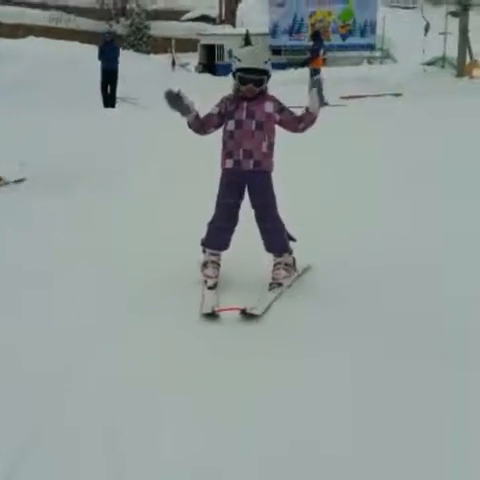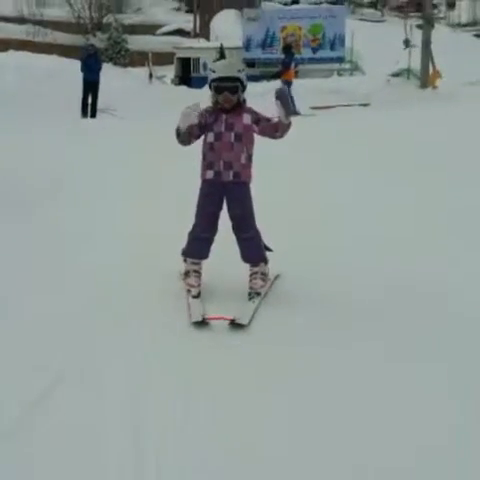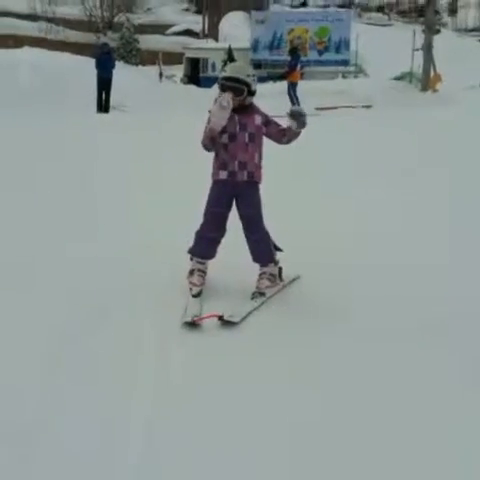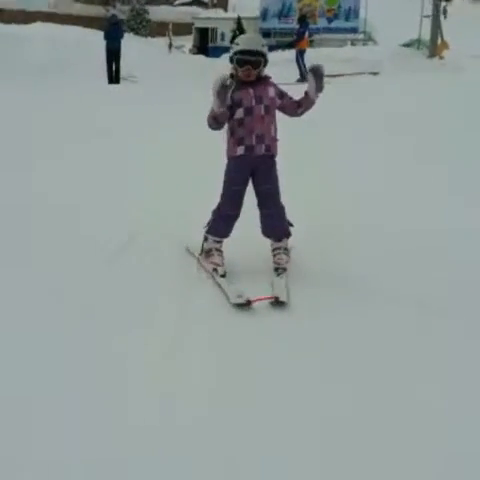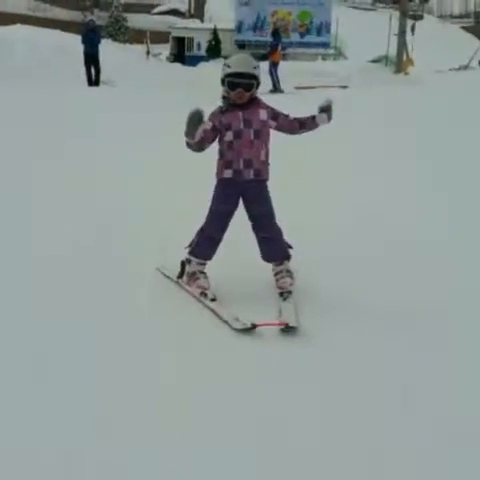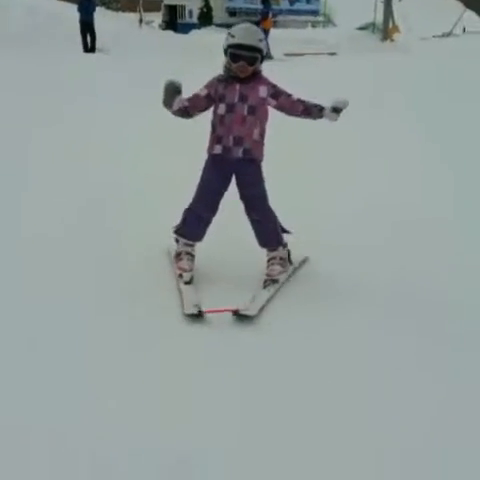
dt=0.5s
person 1, frame 1
left shoulder: (271, 104)
right shoulder: (227, 104)
left elbow: (298, 124)
right elbow: (204, 127)
left wrist: (313, 108)
right wrist: (188, 112)
left hip: (260, 170)
right hip: (231, 169)
left knee: (267, 215)
right knee: (224, 215)
left ankle: (283, 259)
right ankle: (211, 257)
person 1, frame 2
left shoulder: (249, 116)
right shoulder: (207, 115)
left elbow: (276, 131)
right elbow: (185, 140)
left wrist: (284, 115)
right wrist: (184, 125)
left hip: (239, 180)
right hip: (211, 179)
left knee: (245, 226)
right knee: (204, 224)
left ankle: (259, 268)
right ankle: (192, 266)
person 1, frame 3
left shoulder: (258, 117)
right shoulder: (217, 115)
left elbow: (282, 136)
right elbow: (207, 145)
left wrist: (296, 127)
right wrist: (216, 123)
left hip: (249, 181)
right hip: (222, 179)
left knee: (254, 226)
right knee: (212, 225)
left ankle: (269, 268)
right ankle: (198, 266)
person 1, frame 4
left shoulder: (271, 89)
right shoulder: (230, 91)
left elbow: (296, 108)
right elbow: (215, 124)
left wrist: (313, 91)
right wrist: (219, 104)
left hip: (266, 156)
right hip: (238, 156)
left knee: (271, 202)
right knee: (230, 202)
left ankle: (280, 243)
right ankle: (212, 244)
person 1, frame 5
left shoulder: (264, 111)
right shoulder: (220, 114)
left elbow: (291, 125)
right elbow: (199, 145)
left wrist: (318, 119)
right wrist: (193, 133)
left hip: (256, 179)
right hip: (227, 179)
left knee: (266, 225)
right knee: (214, 225)
left ankle: (282, 267)
right ankle: (193, 267)
person 1, frame 6
left shoulder: (265, 88)
right shoulder: (217, 85)
left elbow: (293, 104)
right elbow: (191, 108)
left wrist: (325, 111)
right wrist: (174, 101)
left hip: (250, 158)
right hip: (219, 155)
left knee: (258, 207)
right knee: (203, 204)
left ankle: (277, 253)
right ankle: (184, 248)
